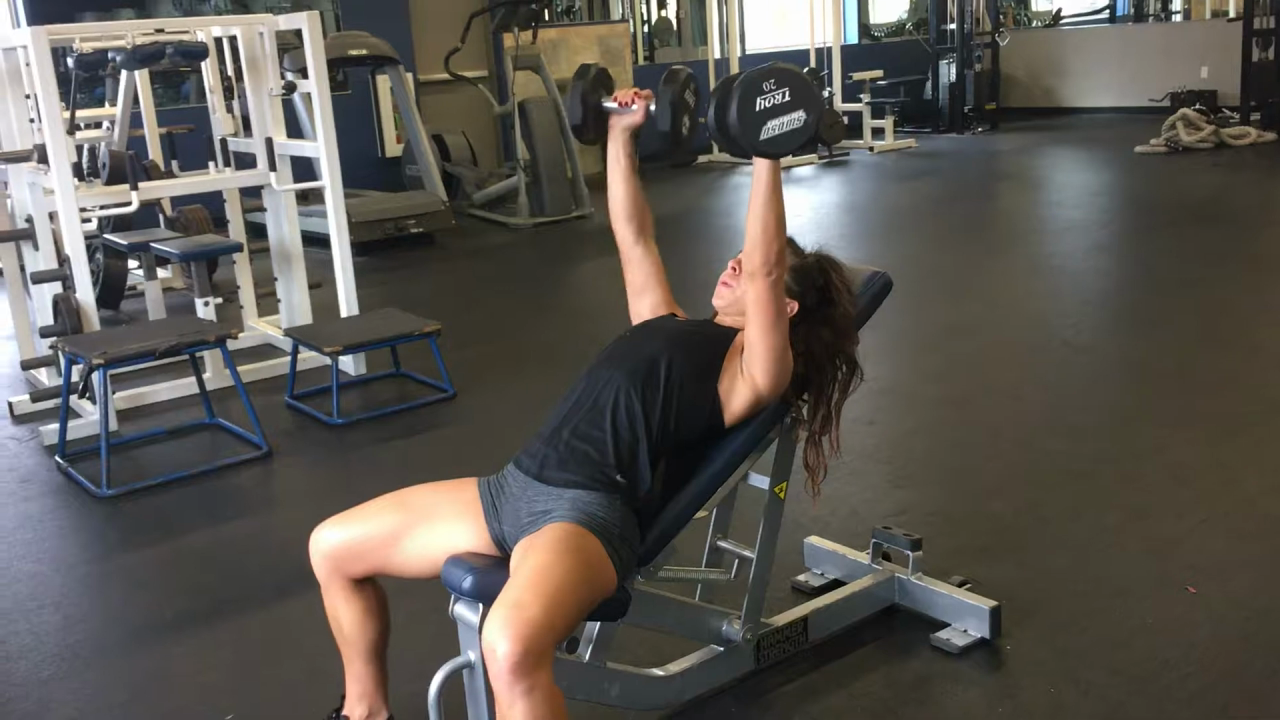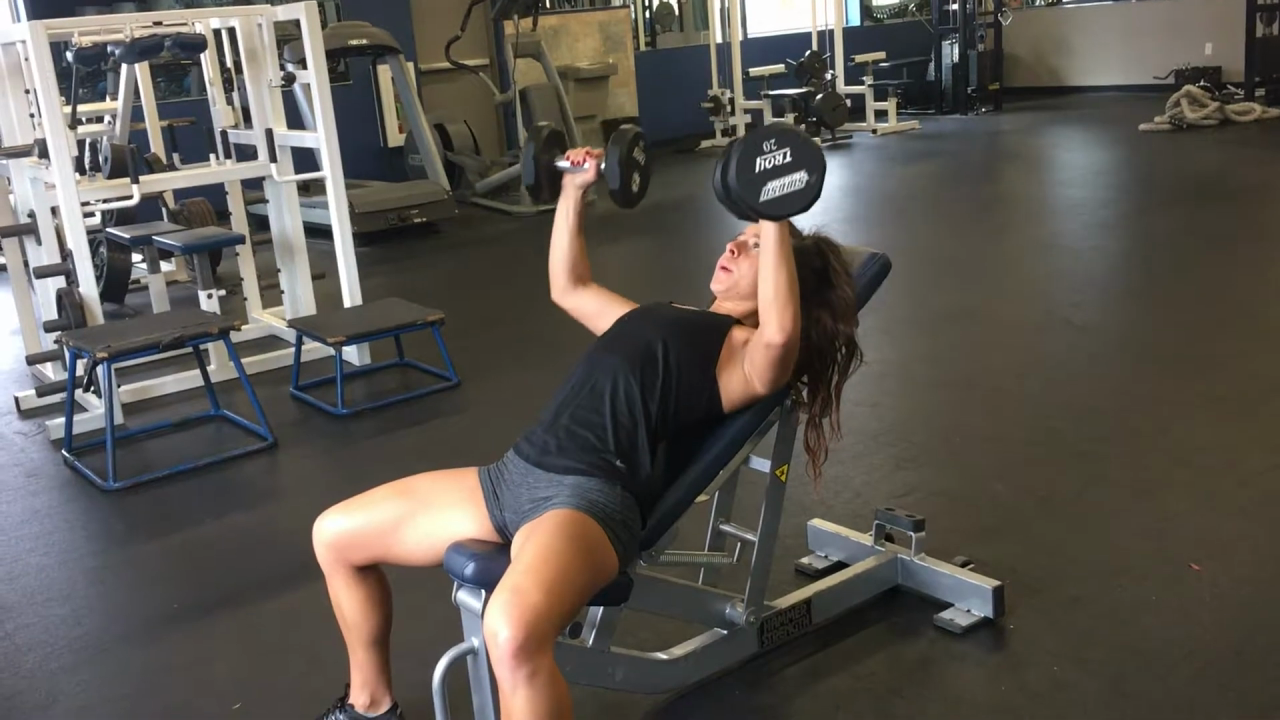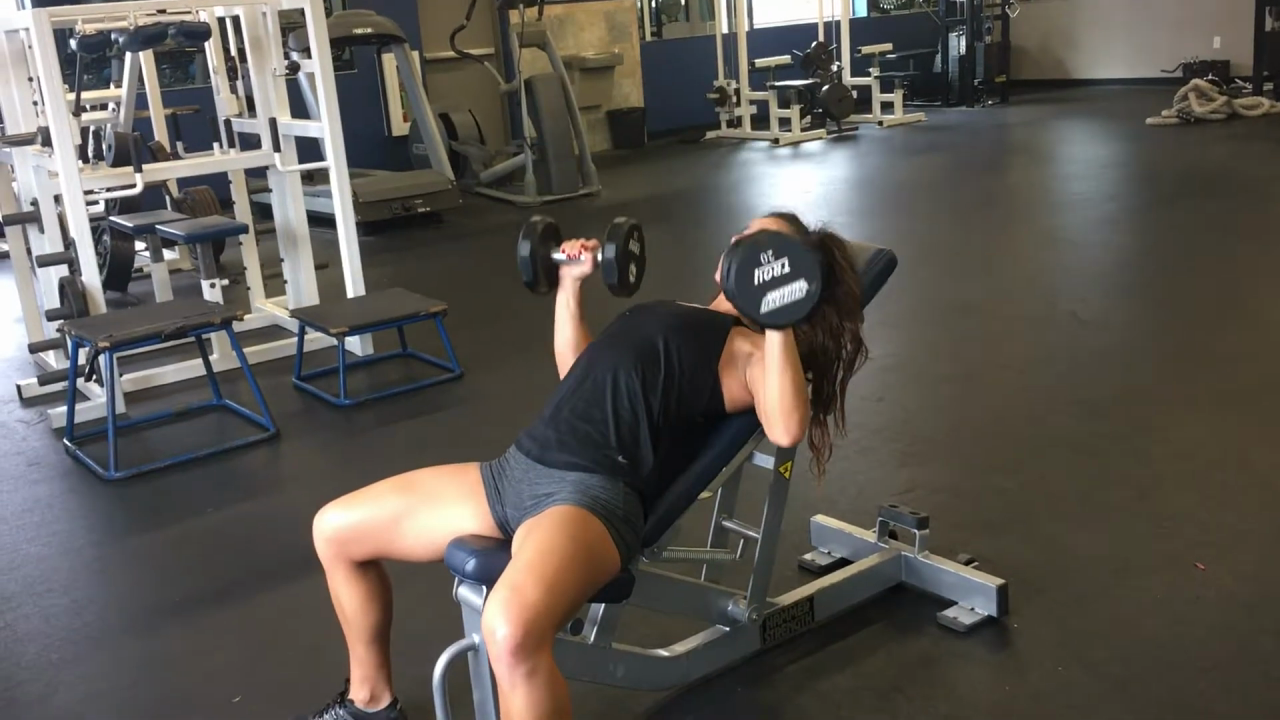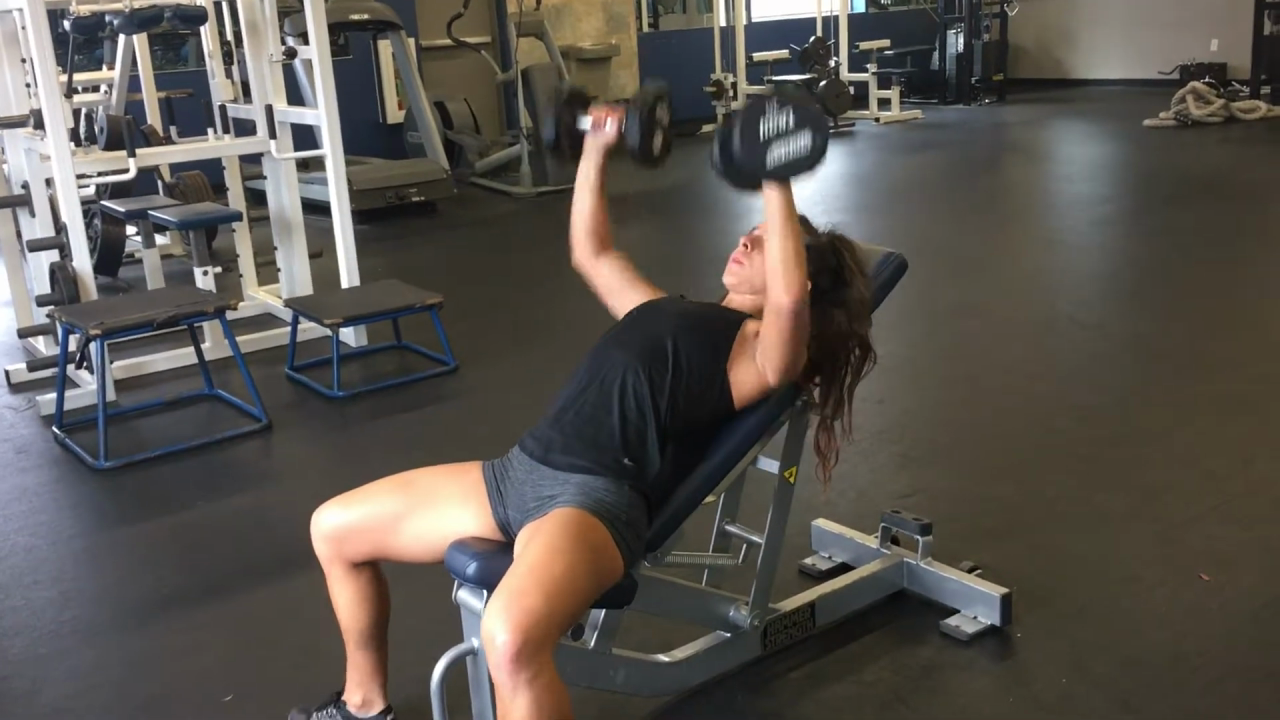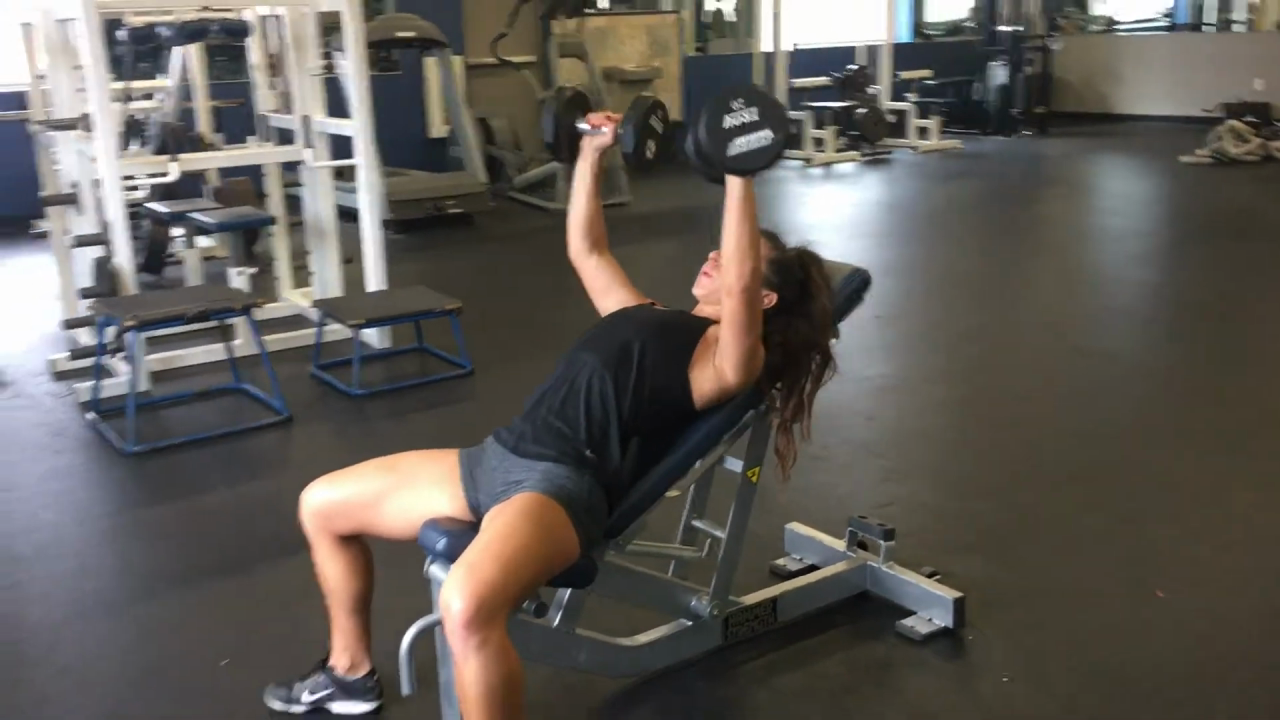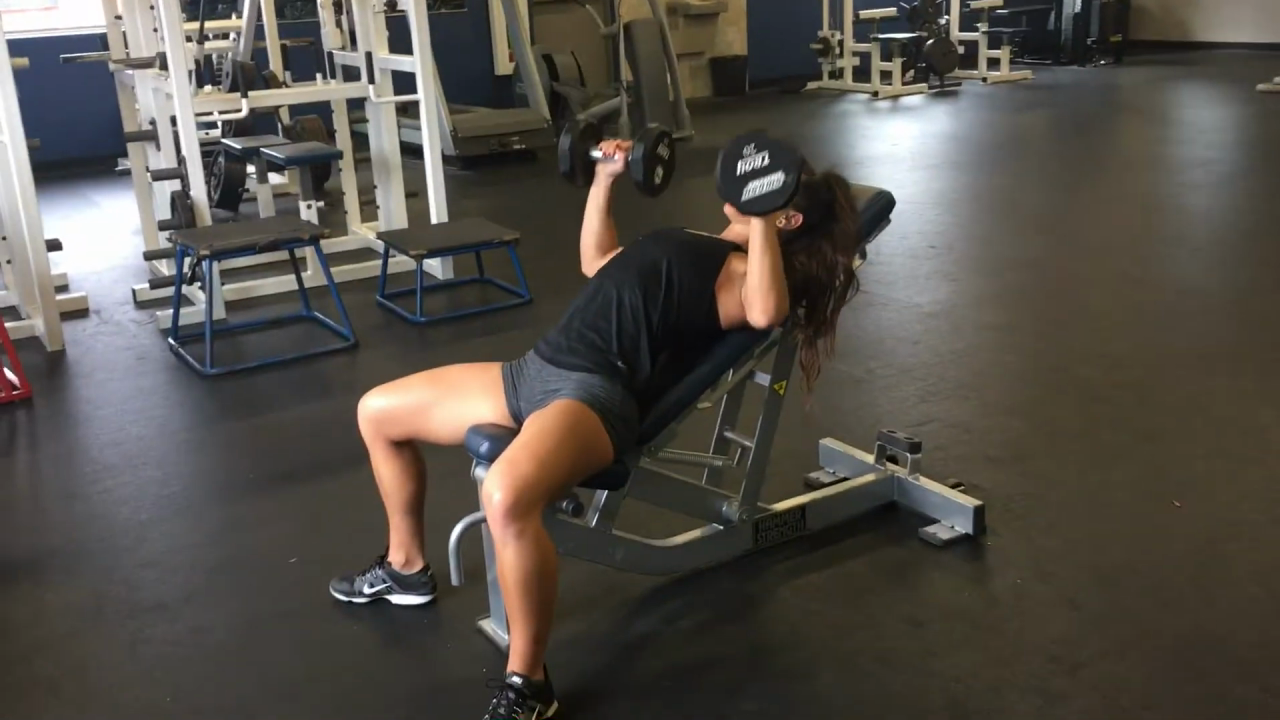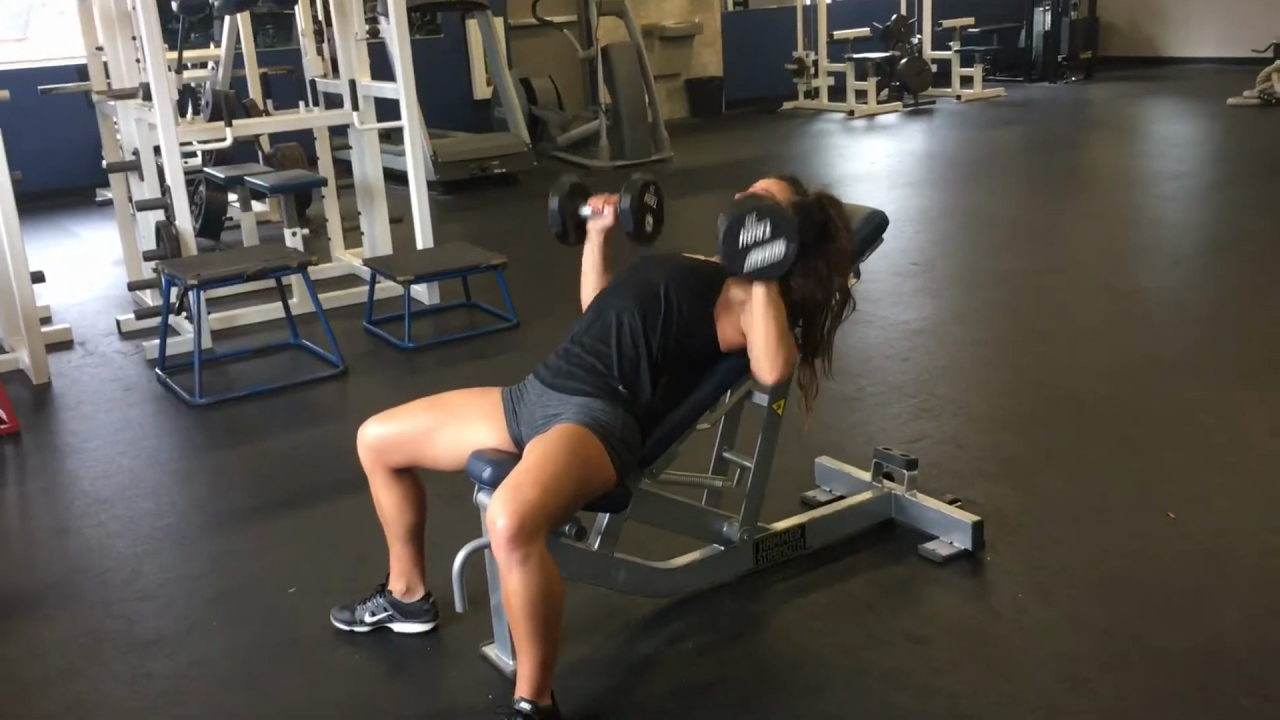
dt=0.7s
person 1, frame 1
left shoulder: (758, 367)
right shoulder: (669, 329)
left elbow: (762, 267)
right elbow: (634, 236)
left wrist: (767, 154)
right wrist: (620, 132)
left hip: (590, 511)
right hip: (517, 484)
left knee: (512, 648)
right knee: (331, 547)
person 1, frame 2
left shoulder: (751, 352)
right shoulder: (664, 316)
left elbow: (781, 333)
right elbow: (568, 288)
left wrist: (775, 216)
right wrist: (573, 191)
left hip: (593, 495)
right hip: (515, 473)
left knee: (513, 633)
right knee: (334, 535)
person 1, frame 3
left shoulder: (752, 348)
right shoulder: (674, 316)
left elbow: (786, 427)
right wrist: (570, 282)
left hip: (596, 490)
right hip: (518, 467)
left knee: (511, 631)
right knee: (335, 530)
person 1, frame 4
left shoulder: (767, 348)
right shoulder: (673, 308)
left elbow: (790, 295)
right elbow: (590, 253)
left wrist: (776, 179)
right wrist: (594, 155)
left hip: (600, 497)
right hip: (522, 469)
left knee: (511, 637)
right knee: (334, 529)
person 1, frame 5
left shoulder: (731, 356)
right shoulder: (649, 316)
left elbow: (739, 282)
right elbow: (586, 249)
left wrist: (738, 174)
right wrist: (591, 152)
left hip: (564, 485)
right hip: (497, 457)
left knee: (467, 606)
right knee: (321, 505)
right ankle: (350, 670)
person 1, frame 6
left shoulder: (749, 270)
right shoulder: (693, 245)
left elbow: (766, 315)
right elbow: (595, 261)
left wrist: (759, 209)
right wrist: (604, 178)
left hip: (597, 390)
right hip: (536, 368)
left knee: (507, 496)
right knee: (377, 412)
right ankle: (407, 566)
person 1, frame 7
left shoulder: (751, 292)
right shoulder: (692, 267)
left elbow: (772, 369)
right wrist: (596, 232)
left hip: (600, 414)
right hip: (538, 390)
left knee: (511, 522)
right knee: (376, 440)
right ankle: (408, 593)
